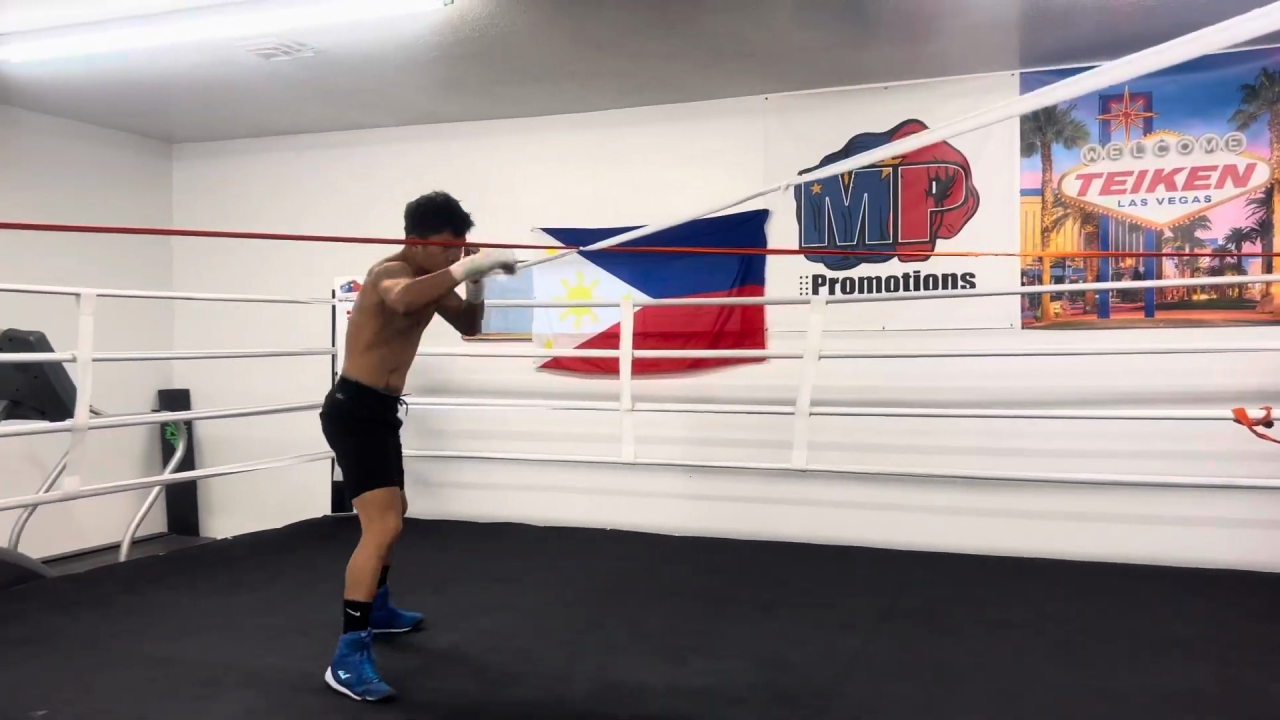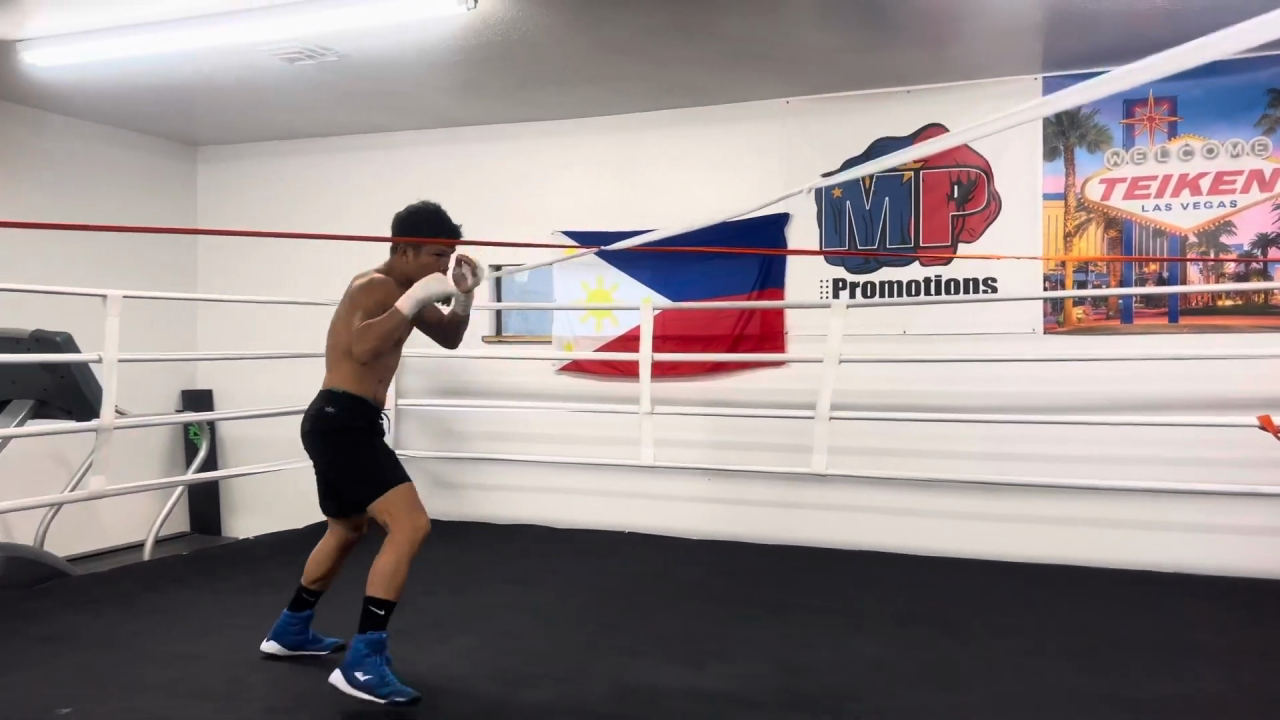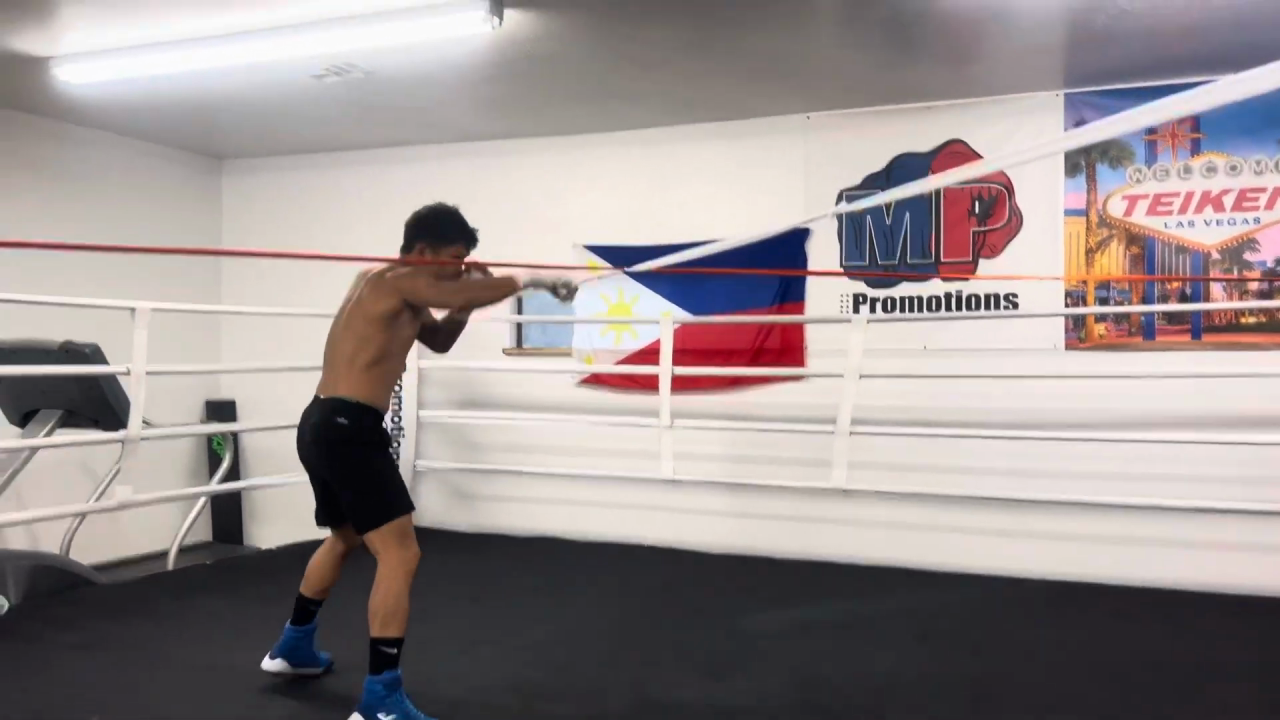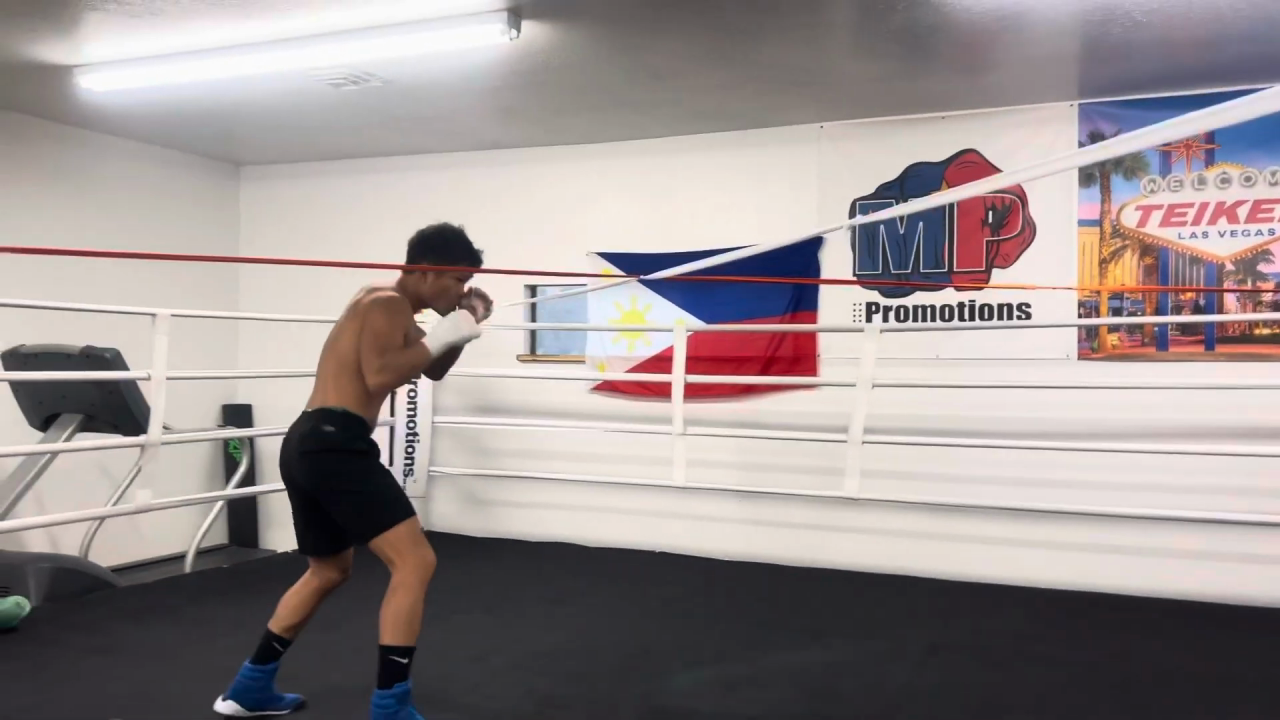
dt=0.2s
person 1, frame 1
left shoulder: (428, 276)
right shoulder: (387, 273)
left elbow: (468, 325)
right elbow: (402, 297)
left wrist: (473, 268)
right wrist: (468, 268)
left hip: (377, 410)
right hip: (354, 409)
left knee: (390, 516)
right knee: (380, 527)
left ankle: (374, 604)
right ankle: (348, 659)
person 1, frame 2
left shoulder: (398, 288)
right shoulder: (374, 287)
left elbow: (450, 337)
right elbow: (363, 347)
left wrist: (463, 294)
right wrist: (417, 298)
left hip: (339, 421)
right hip: (343, 422)
left knee: (345, 531)
right knee: (410, 526)
left ankle: (292, 630)
right ankle: (363, 660)
person 1, frame 3
left shoulder: (383, 282)
right shoulder: (397, 281)
left elbow: (438, 340)
right elbow: (461, 295)
left wrist: (463, 287)
right wrist: (524, 283)
left hip: (328, 428)
right hip: (345, 430)
left knee: (343, 540)
right knee: (399, 553)
left ankle: (293, 646)
person 1, frame 4
left shoulder: (386, 304)
right shoulder: (387, 304)
left elbow: (427, 372)
right elbow: (378, 377)
left wrist: (457, 333)
right wrist: (441, 336)
left hip: (308, 445)
right hip: (334, 444)
left knee: (329, 570)
right knee: (414, 562)
